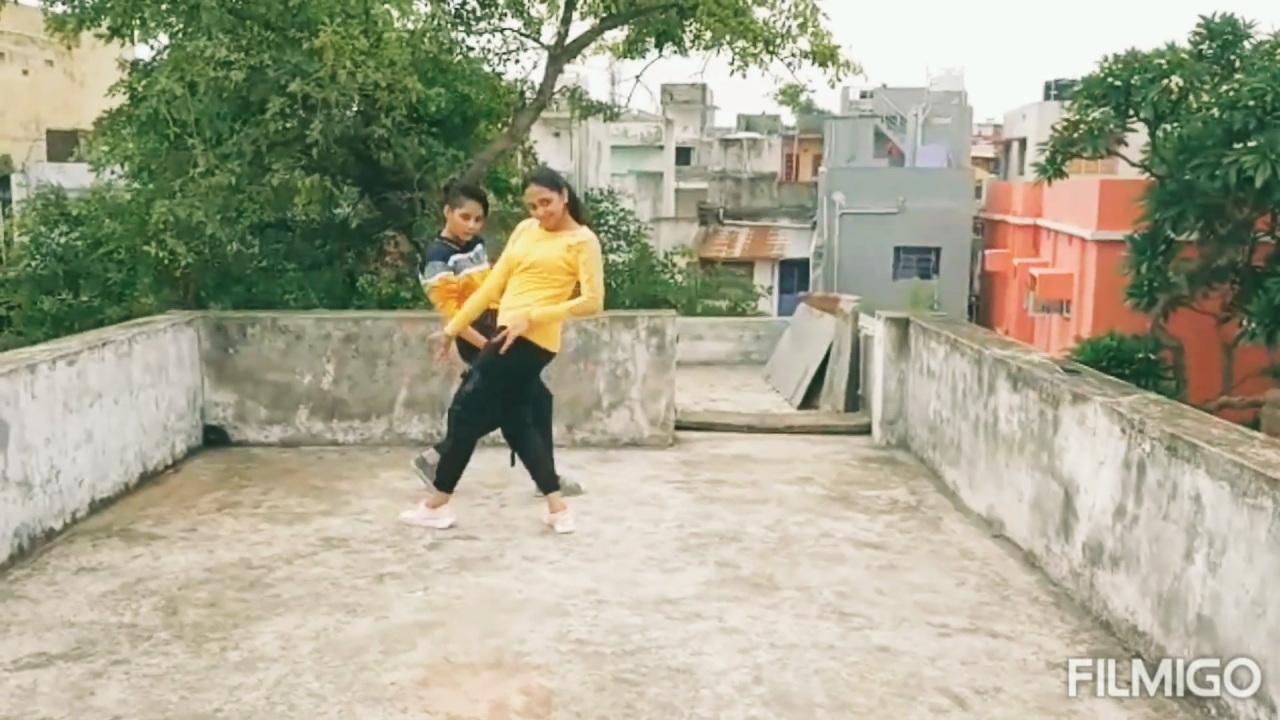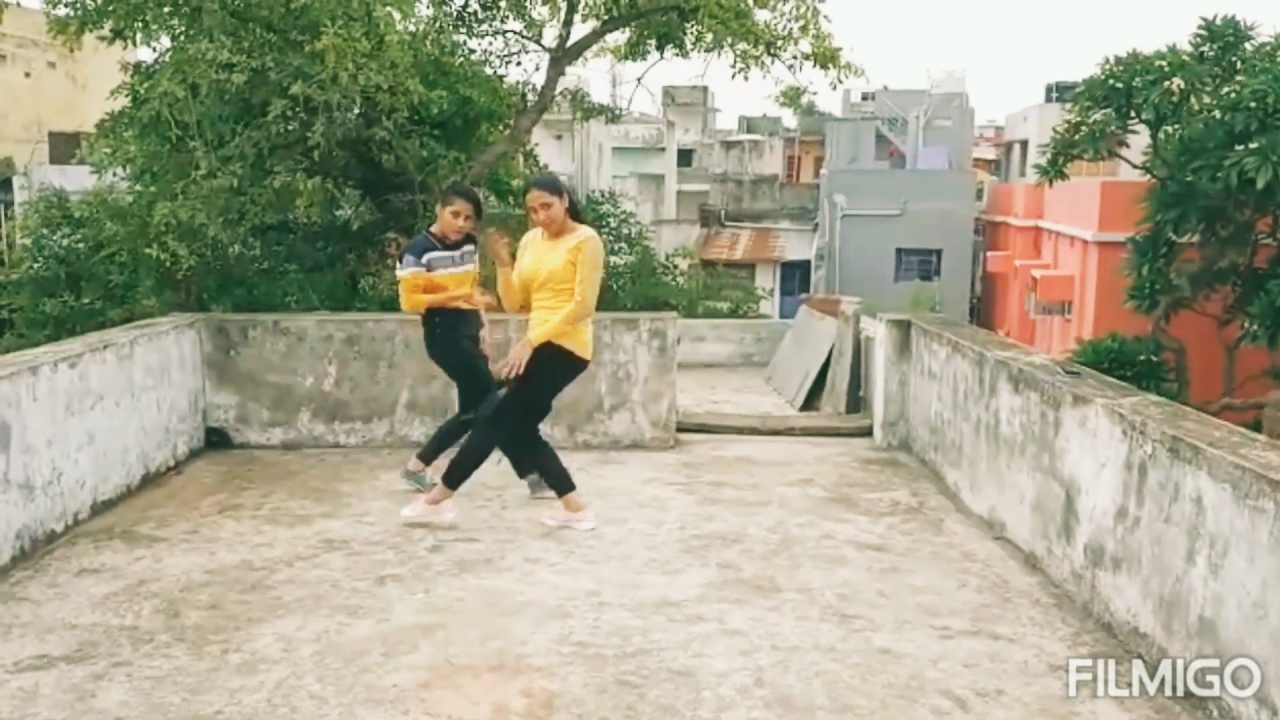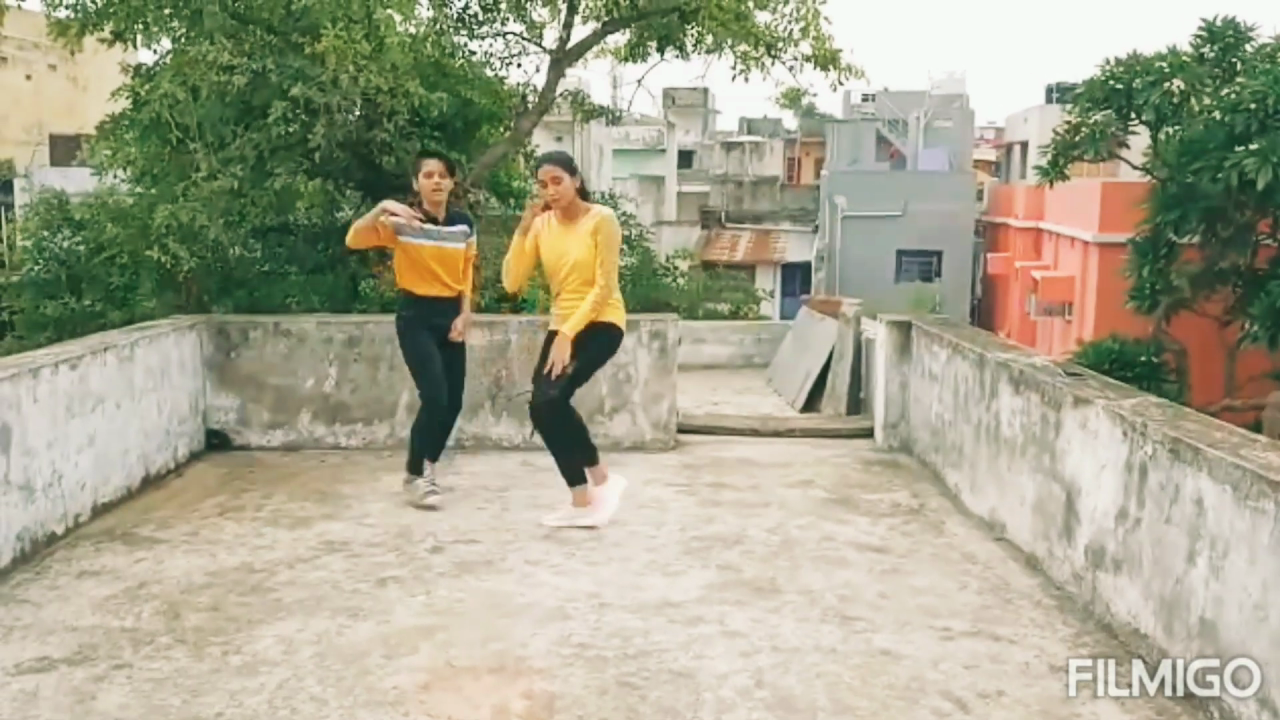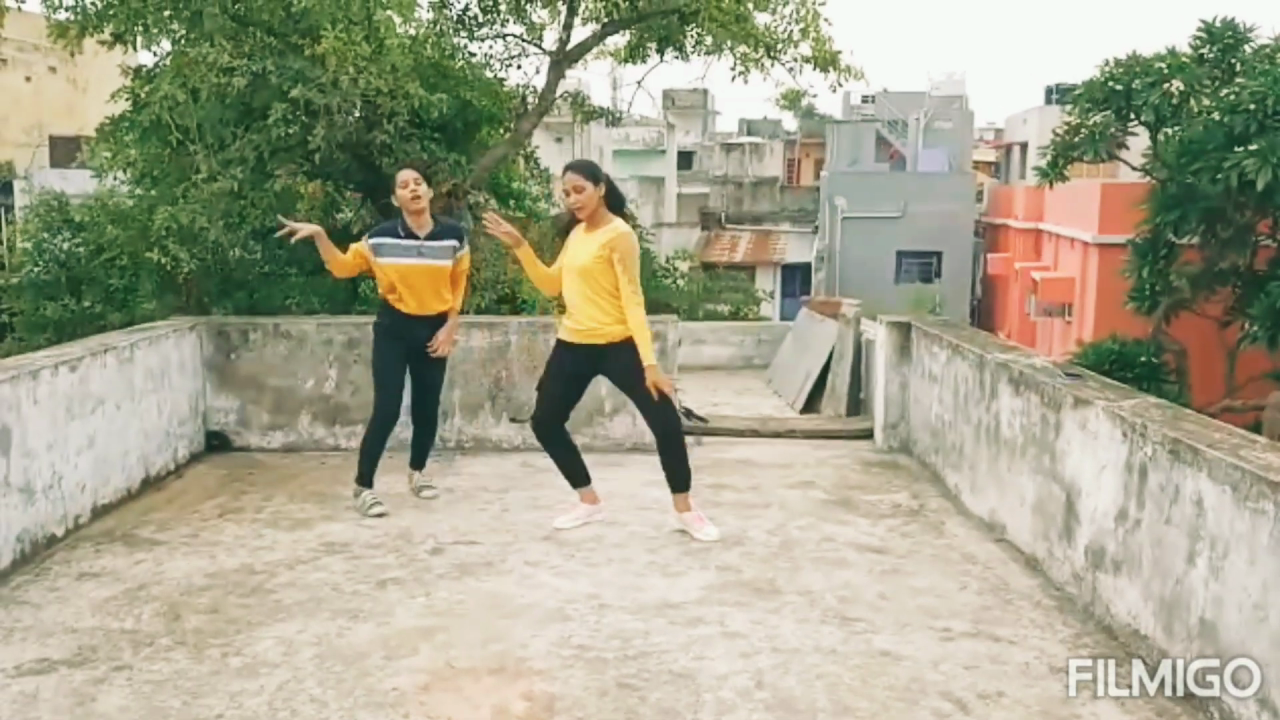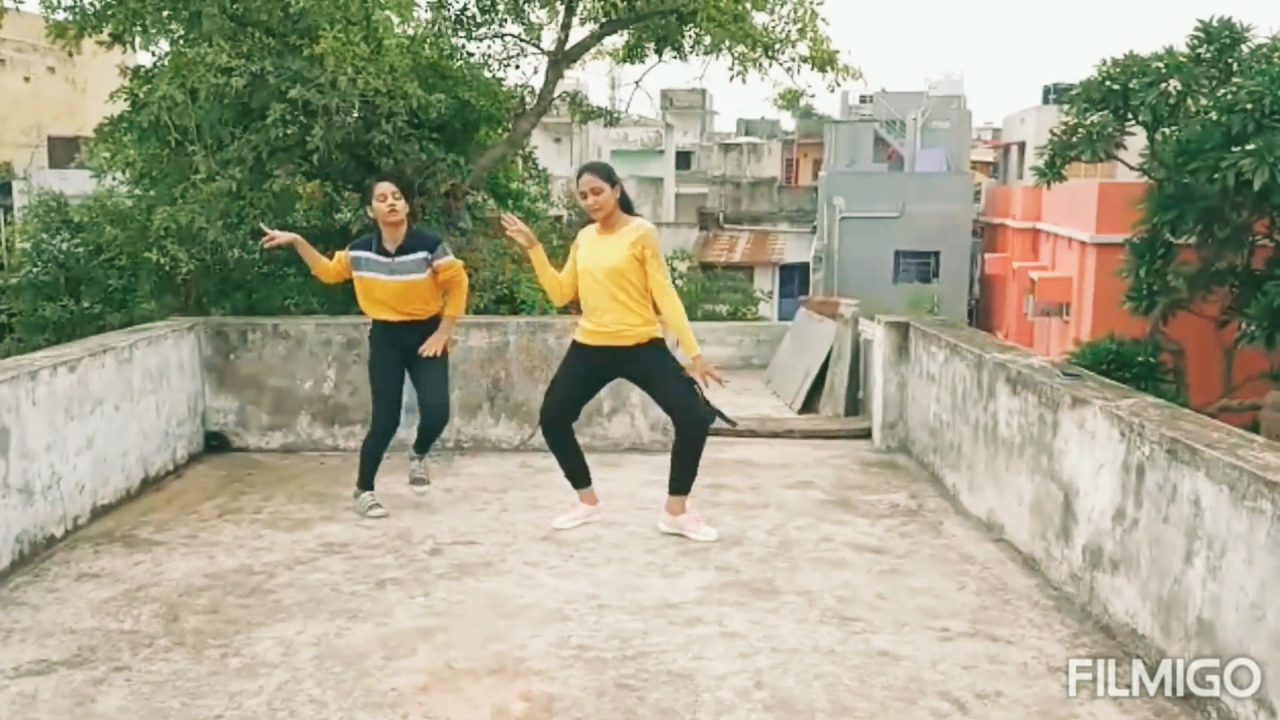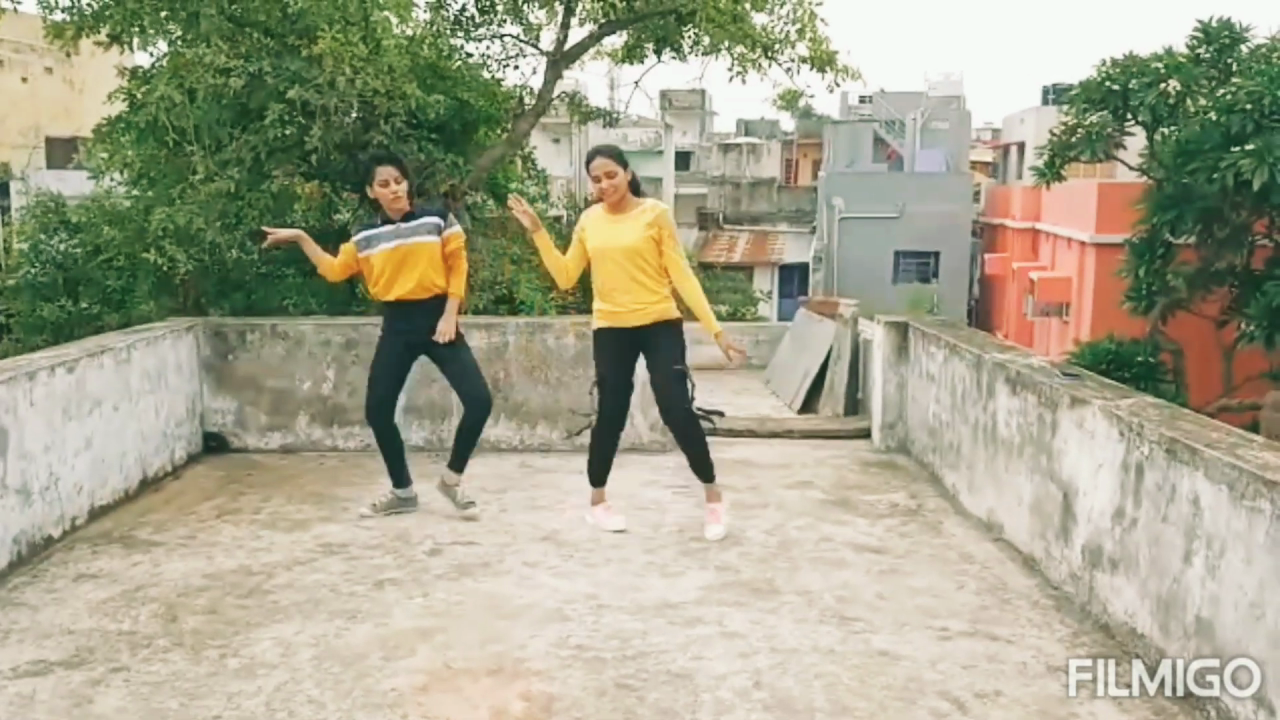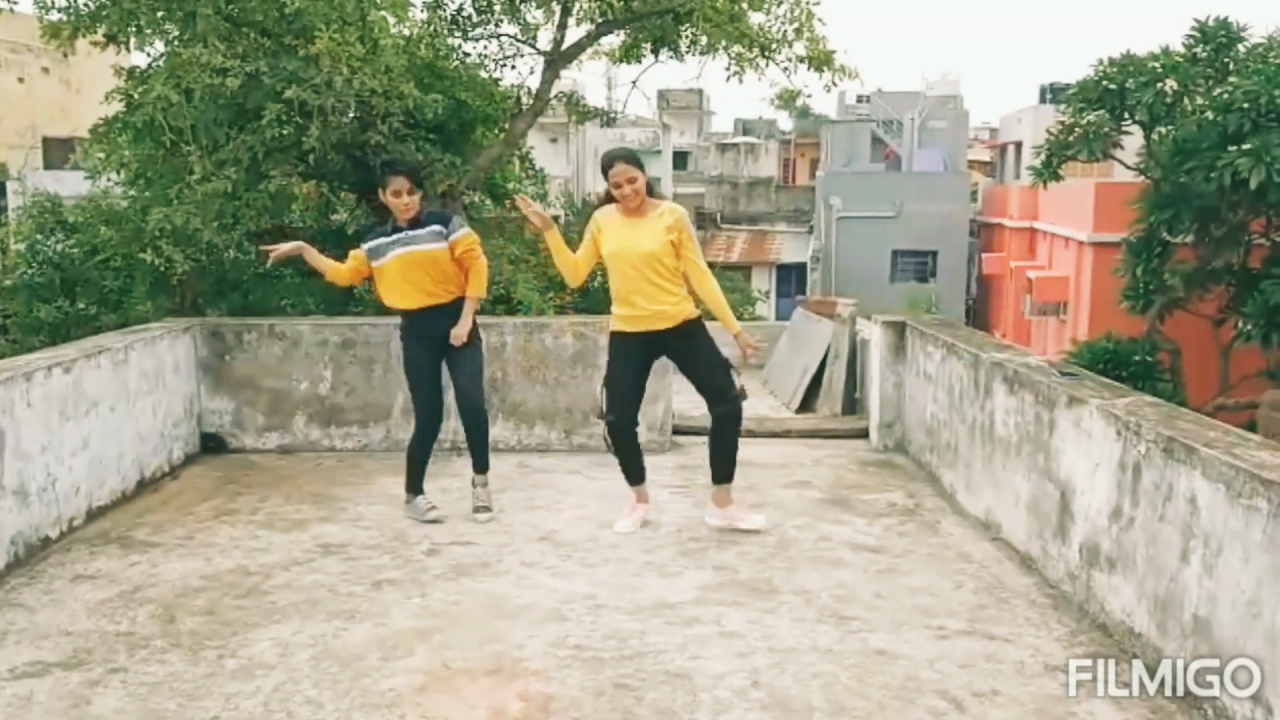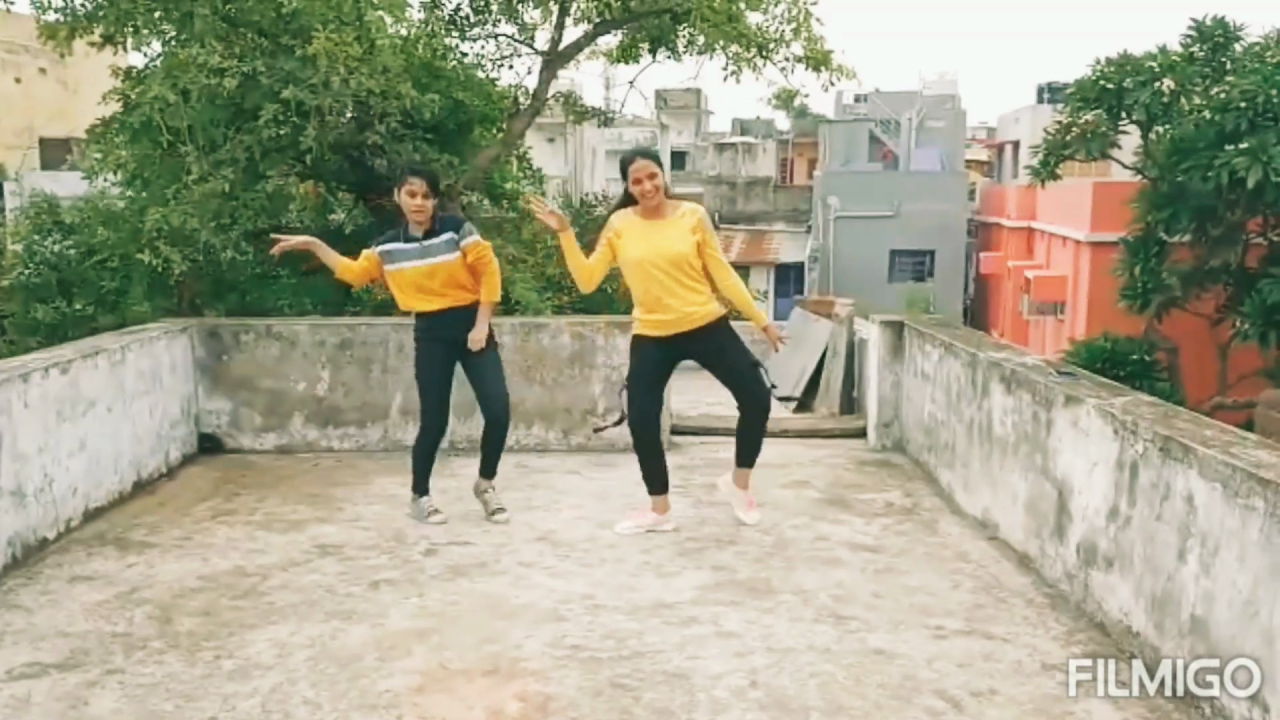
dt=0.2s
person 1, frame 1
left shoulder: (583, 240)
right shoulder: (525, 230)
left elbow: (592, 301)
right elbow: (494, 283)
left wrist: (531, 316)
right wrist: (454, 325)
left hip: (530, 339)
right hip: (512, 337)
left knee: (466, 411)
right knee: (515, 420)
left ankle: (438, 504)
right ankle: (557, 505)
person 1, frame 2
left shoulder: (585, 240)
right shoulder: (531, 243)
left elbow: (582, 305)
right elbow: (514, 302)
left wrist: (529, 343)
right wrist: (503, 265)
left hip: (564, 347)
right hip: (541, 346)
left knee: (492, 419)
right knee: (518, 428)
left ankle: (441, 499)
right ankle: (574, 506)
person 1, frame 3
left shoulder: (602, 221)
right shoulder: (539, 225)
left elbow: (605, 287)
right elbow: (512, 283)
left wrist: (566, 334)
right wrist: (523, 232)
left hip: (600, 324)
right hip: (561, 326)
left knee: (547, 400)
right knee: (544, 410)
left ankle: (600, 477)
right ankle: (582, 501)
person 1, frame 4
left shoulder: (619, 234)
right shoulder: (575, 234)
left elbow: (631, 299)
right elbow: (552, 286)
left wrist: (649, 361)
right wrist: (519, 245)
left hip: (616, 343)
right hip: (572, 343)
left knee: (666, 421)
right knee: (544, 421)
left ankle: (685, 509)
right ankle: (589, 501)
person 1, frame 5
left shoulder: (641, 233)
right shoulder: (584, 238)
left elbow: (663, 295)
right elbow: (561, 294)
left wrist: (693, 353)
right wrist: (533, 248)
left hip: (641, 344)
right hip: (590, 346)
left knee: (695, 417)
right knee: (553, 421)
left ankle: (676, 512)
right ankle: (587, 501)
person 1, frame 6
left shoulder: (655, 213)
right shoulder: (589, 220)
left elbow: (681, 274)
right elbow: (565, 276)
left wrist: (715, 330)
right wrist: (537, 229)
left hip: (659, 323)
right hip: (610, 328)
left knee: (677, 411)
right knee: (610, 413)
left ankle: (713, 499)
right ankle: (599, 501)
person 1, frame 7
left shoulder: (673, 216)
right shoulder: (602, 220)
left elbow: (699, 275)
right elbow: (575, 276)
left wrist: (735, 328)
right wrist: (549, 230)
left hip: (680, 325)
right hip: (629, 332)
left knee: (727, 404)
right knee: (619, 418)
left ankle: (722, 504)
right ankle: (641, 500)
person 1, frame 8
left shoulder: (693, 216)
right shoulder: (619, 226)
left elbow: (723, 274)
right elbow: (587, 281)
left wrist: (762, 322)
right wrist: (564, 232)
left hip: (708, 326)
right hip: (652, 336)
left knee: (755, 398)
right knee: (642, 420)
left ankle: (740, 482)
right ankle: (658, 509)
person 2, frame 1
left shoulder: (475, 243)
right shoulder: (438, 257)
right elbow: (449, 313)
right wrist: (486, 343)
left hip: (494, 330)
right hip: (478, 338)
right knee: (537, 399)
person 2, frame 2
left shoulder: (467, 245)
right shoulder: (419, 250)
right elbow: (410, 300)
left wrist: (482, 325)
right wrist: (461, 295)
left hip: (467, 328)
right hip: (443, 332)
left knee: (475, 408)
right knee: (496, 401)
left ankle: (418, 465)
right ankle: (532, 478)
person 2, frame 3
left shoulder: (463, 223)
right shoulder: (402, 221)
right elbow: (356, 239)
left wrist: (465, 312)
right wrist: (384, 208)
left hip: (452, 315)
right hip: (416, 317)
left knee: (453, 401)
right knee: (436, 398)
left ankle: (427, 465)
right ankle: (413, 477)
person 2, frame 4
left shoulder: (453, 235)
right shoulder: (382, 238)
left elbow: (458, 282)
right elbow: (343, 266)
left wrist: (450, 327)
right wrist: (318, 234)
left hip: (433, 330)
right hip: (393, 330)
left knee: (427, 409)
right knee: (386, 411)
left ankle: (417, 471)
right ankle: (362, 487)
person 2, frame 5
left shoulder: (429, 244)
right shoulder: (360, 250)
left elbow: (457, 284)
right elbow: (330, 272)
left wrist: (443, 334)
right wrist: (297, 241)
left hip: (426, 335)
right hip: (385, 337)
left knee: (437, 413)
right knee: (386, 419)
left ankle: (418, 456)
right ankle: (364, 490)
person 2, frame 6
left shoulder: (436, 218)
right shoulder: (366, 237)
left elbow: (458, 263)
right elbow: (335, 270)
left wrist: (450, 315)
right wrist: (300, 238)
left hip: (438, 320)
right hip: (397, 326)
left knee: (480, 400)
right knee: (378, 410)
left ankle: (453, 478)
right ankle: (402, 490)
person 2, frame 7
left shoulder: (444, 224)
right shoulder: (377, 243)
left elbow: (476, 265)
right elbow: (344, 274)
left wrist: (467, 319)
right wrist: (302, 249)
left hip: (455, 322)
right hip: (416, 331)
left knee: (472, 401)
right knee: (428, 416)
left ankle: (481, 481)
right ankle: (415, 495)
person 2, frame 8
left shoulder: (456, 228)
right shoulder: (389, 246)
left elbow: (488, 270)
right elbow: (355, 272)
left wrist: (483, 323)
right wrist: (312, 243)
left hip: (471, 325)
right hip: (431, 332)
left knee: (497, 408)
right knee: (434, 419)
left ankle: (485, 485)
right ankle: (420, 495)
